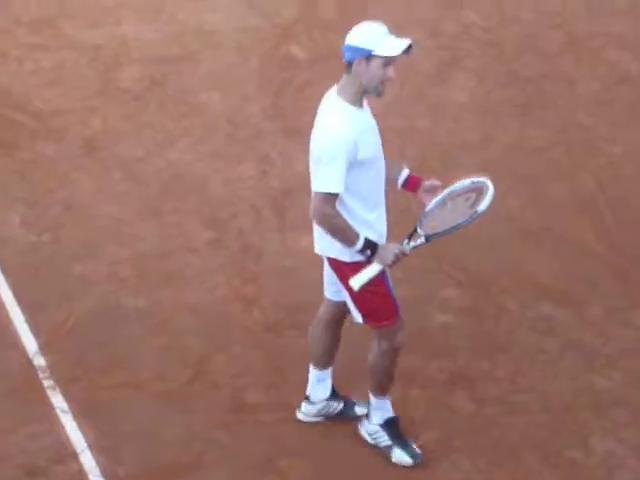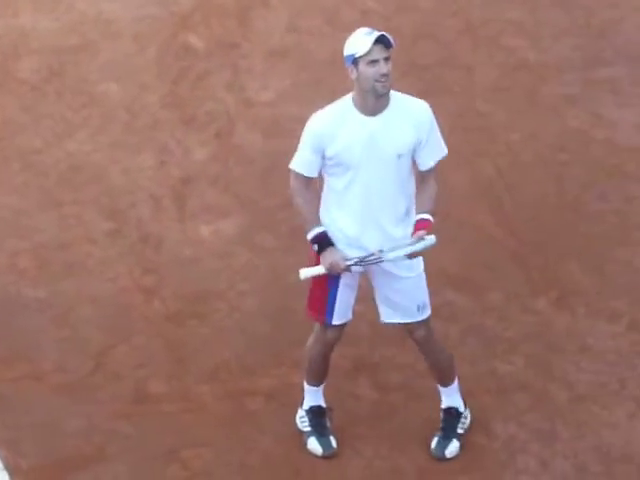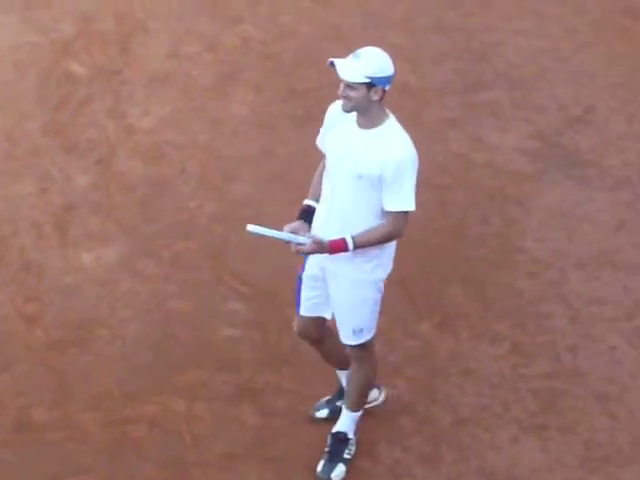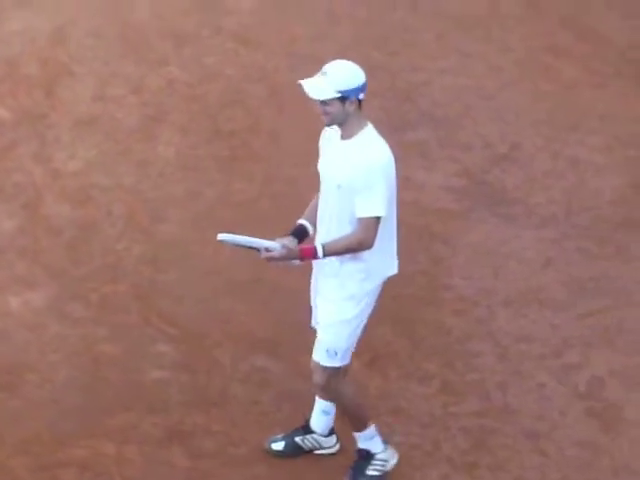
dt=0.7s
person 1, frame 1
left shoulder: (349, 99)
right shoulder: (340, 131)
right elbow: (322, 212)
left wrist: (411, 181)
right wrist: (372, 248)
left hip: (348, 242)
right hip: (352, 247)
left knee: (333, 310)
right knee: (390, 336)
left ankle: (318, 398)
right ankle: (381, 420)
person 1, frame 2
left shoulder: (416, 114)
right shoulder: (325, 123)
left elbow: (427, 177)
right elbow: (300, 184)
left wrist: (422, 224)
right wrist: (322, 244)
left hip: (399, 246)
right hip: (342, 248)
left knee: (420, 332)
right knee: (327, 333)
left ankle: (454, 408)
right ankle: (312, 408)
person 1, frame 3
left shoulder: (398, 151)
right shoulder: (336, 115)
left elbow: (395, 226)
left wrist: (334, 246)
right wrist: (305, 216)
left hip: (361, 264)
right hip: (320, 248)
left knee: (359, 348)
right knee: (309, 328)
left ankle: (344, 431)
right ankle: (359, 390)
person 1, frame 4
left shoulder: (373, 158)
right shoulder: (330, 138)
left elbow: (365, 238)
left wrist: (303, 252)
right wrist: (298, 233)
left hip: (354, 280)
right hip: (330, 269)
left knee: (327, 375)
right knee: (327, 350)
right ankle: (320, 431)
